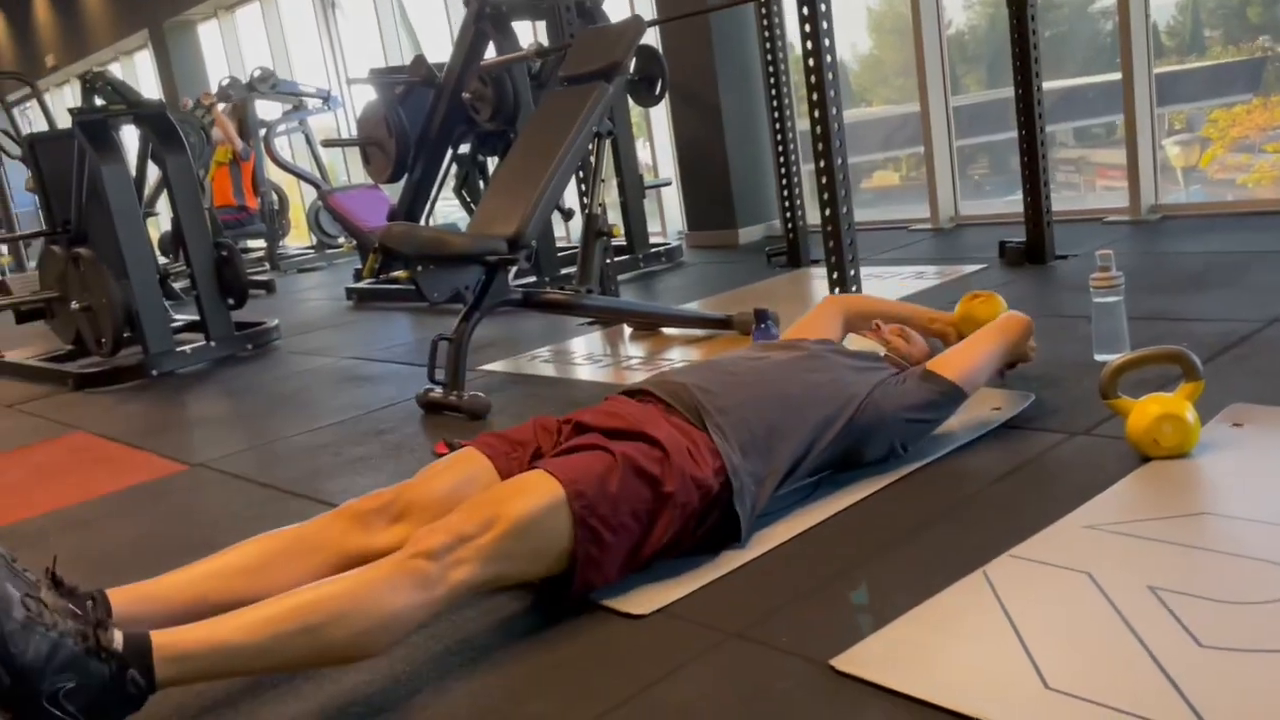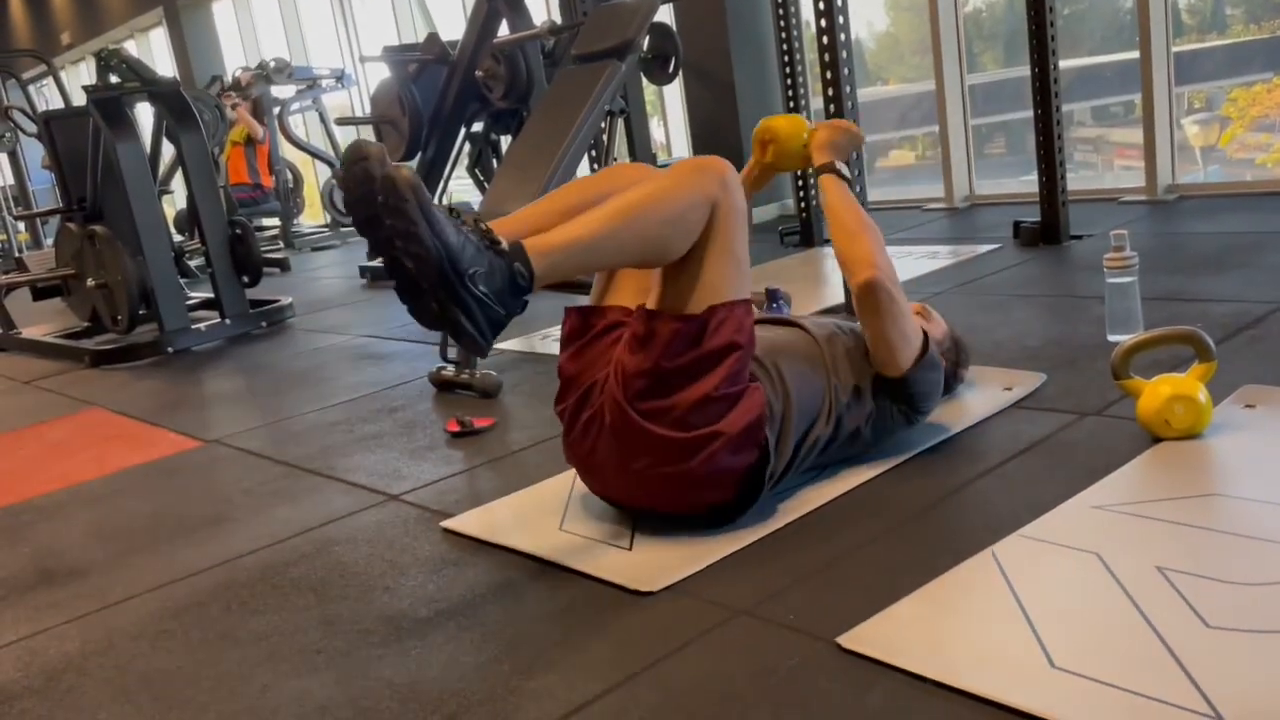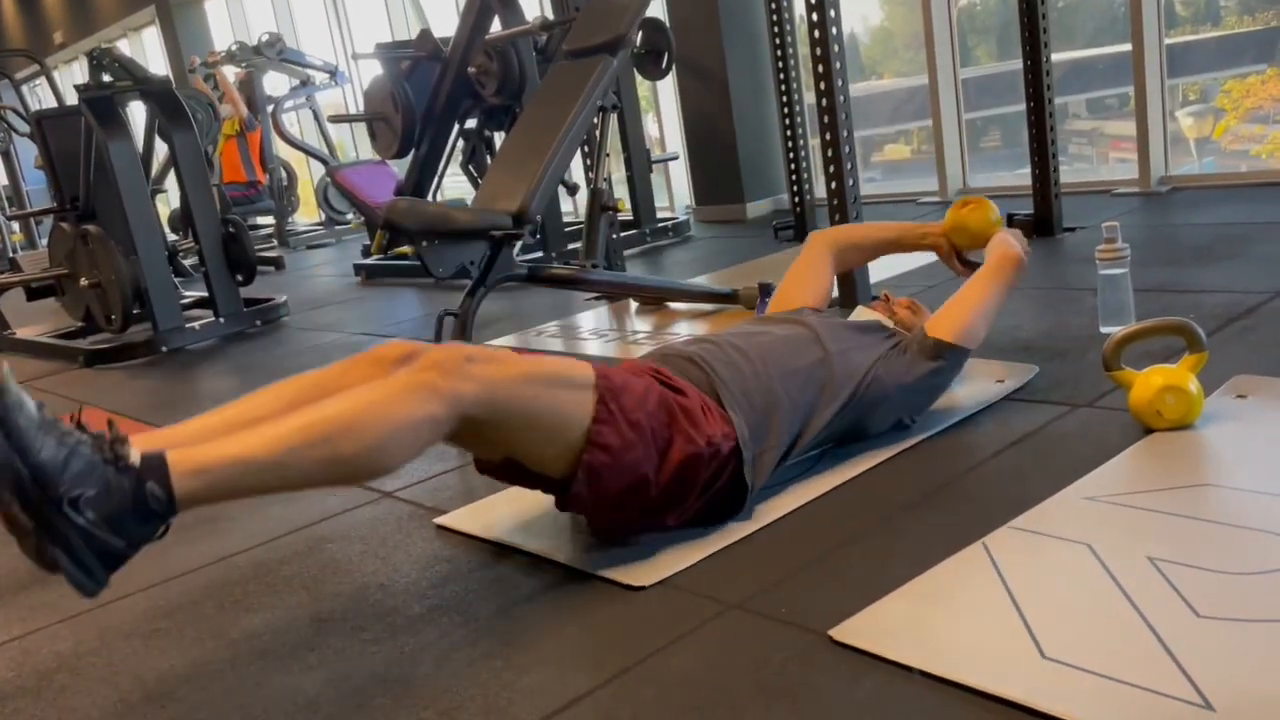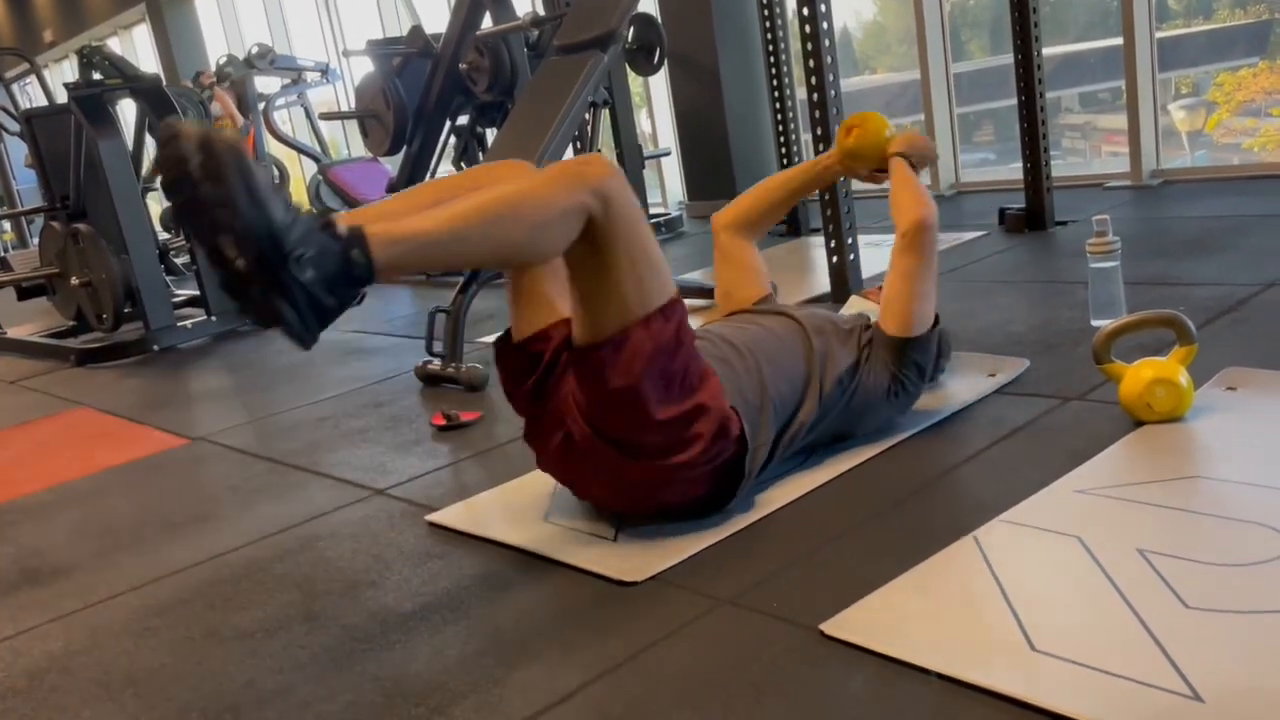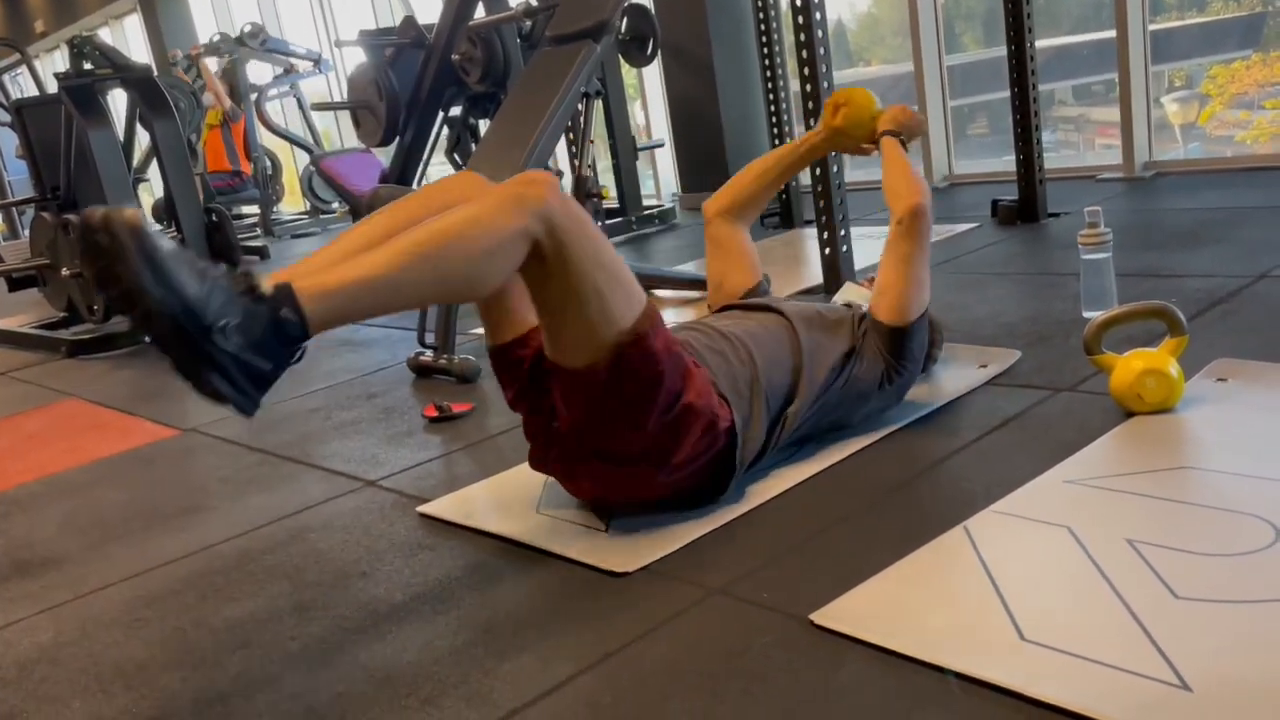
dt=1s
person 1, frame 1
left shoulder: (895, 397)
right shoulder: (817, 357)
left elbow: (1006, 341)
right elbow: (840, 299)
left wrist: (1005, 325)
right wrist: (947, 311)
left hip: (685, 466)
right hip: (616, 421)
left knee: (446, 557)
right knee: (385, 518)
right ankle: (99, 616)
person 1, frame 2
left shoulder: (908, 382)
right shoulder: (801, 335)
left elbow: (873, 280)
right elbow: (712, 258)
left wrist: (829, 169)
right wrist: (762, 169)
left hip: (695, 442)
right hip: (607, 420)
left knee: (704, 178)
right knee: (637, 181)
left ankle: (497, 281)
right ankle: (477, 259)
person 1, frame 3
left shoulder: (900, 367)
right shoulder: (819, 326)
left elbow: (998, 276)
right elbow: (824, 241)
left wrist: (1001, 246)
right wrist: (933, 232)
left hip: (693, 445)
right hip: (640, 392)
left knee: (452, 380)
right knee: (401, 362)
left ankle: (137, 495)
right ankle: (122, 459)
person 1, frame 4
left shoulder: (890, 369)
right shoulder: (779, 323)
left elbow: (920, 233)
right elbow: (732, 224)
left wrist: (897, 164)
right wrist: (839, 162)
left hip: (675, 440)
right hip: (581, 421)
left knee: (594, 179)
right knee: (510, 178)
left ankle: (326, 269)
right ankle: (304, 252)
person 1, frame 5
left shoulder: (878, 360)
right shoulder: (771, 318)
left elbow: (911, 217)
right elbow: (723, 213)
left wrist: (888, 141)
right wrist: (819, 140)
left hip: (669, 438)
right hip: (575, 411)
left knee: (535, 198)
right knee: (467, 194)
left ankle: (264, 324)
right ankle: (246, 314)
